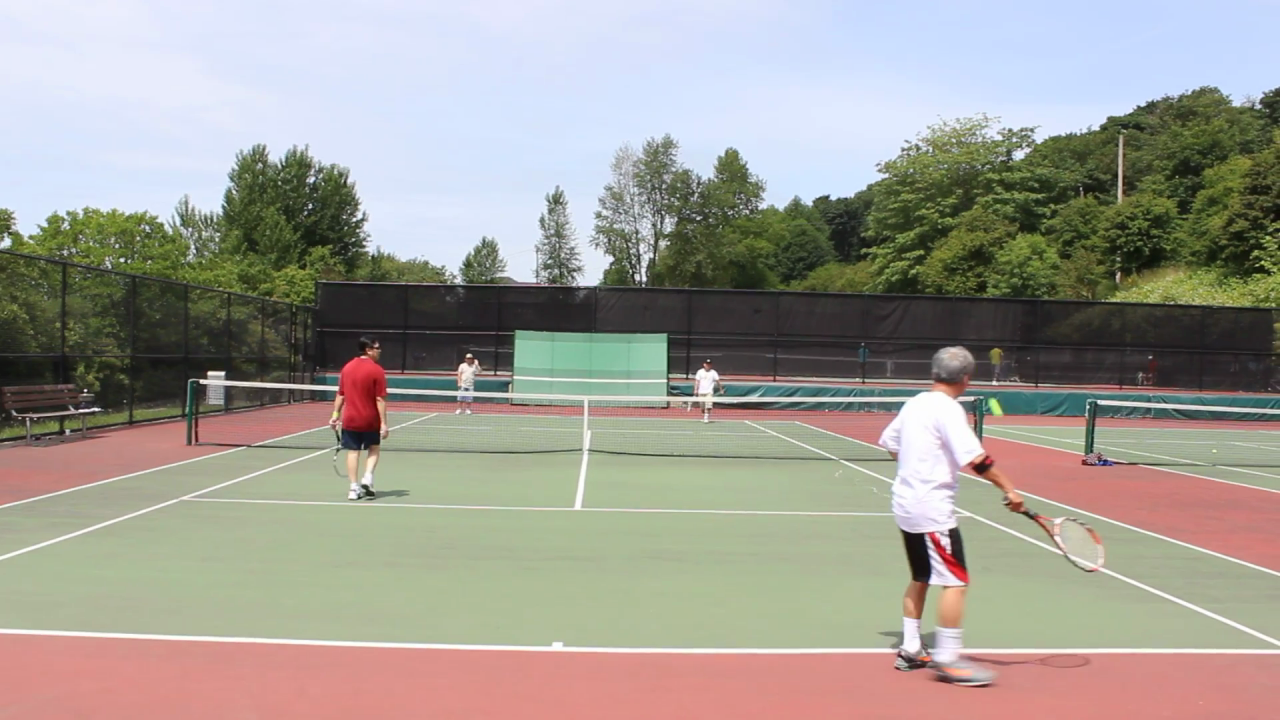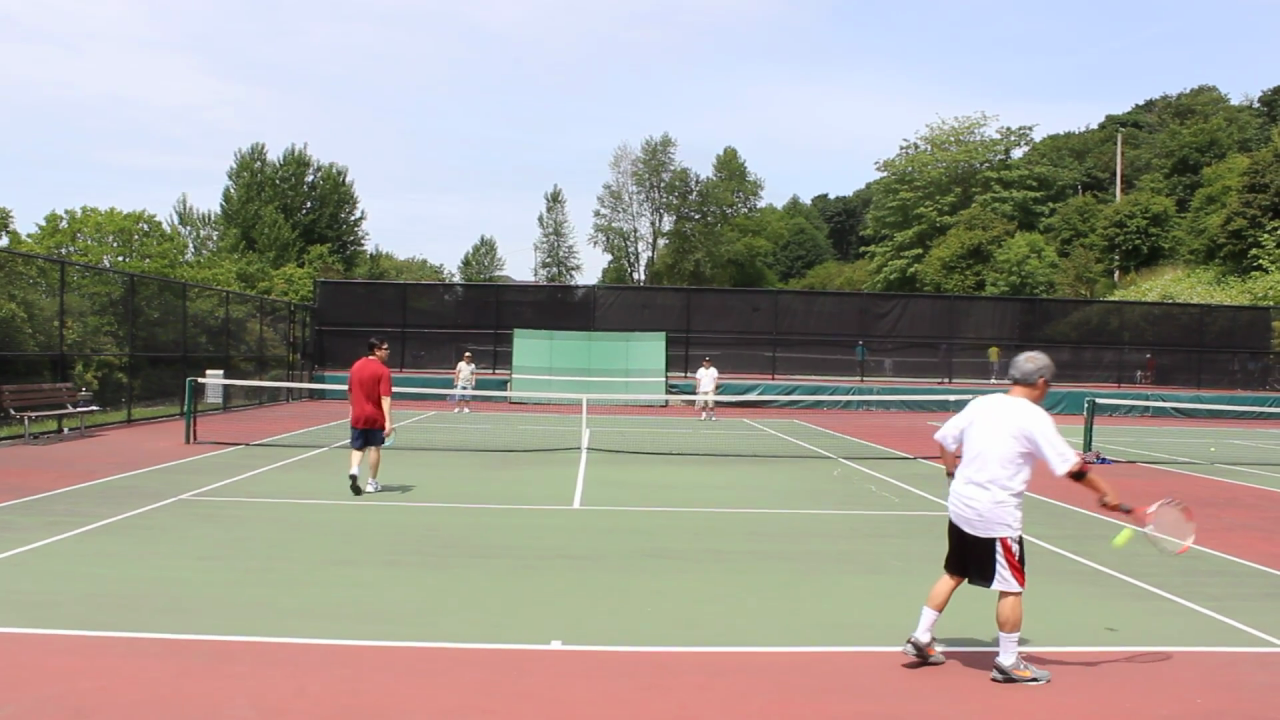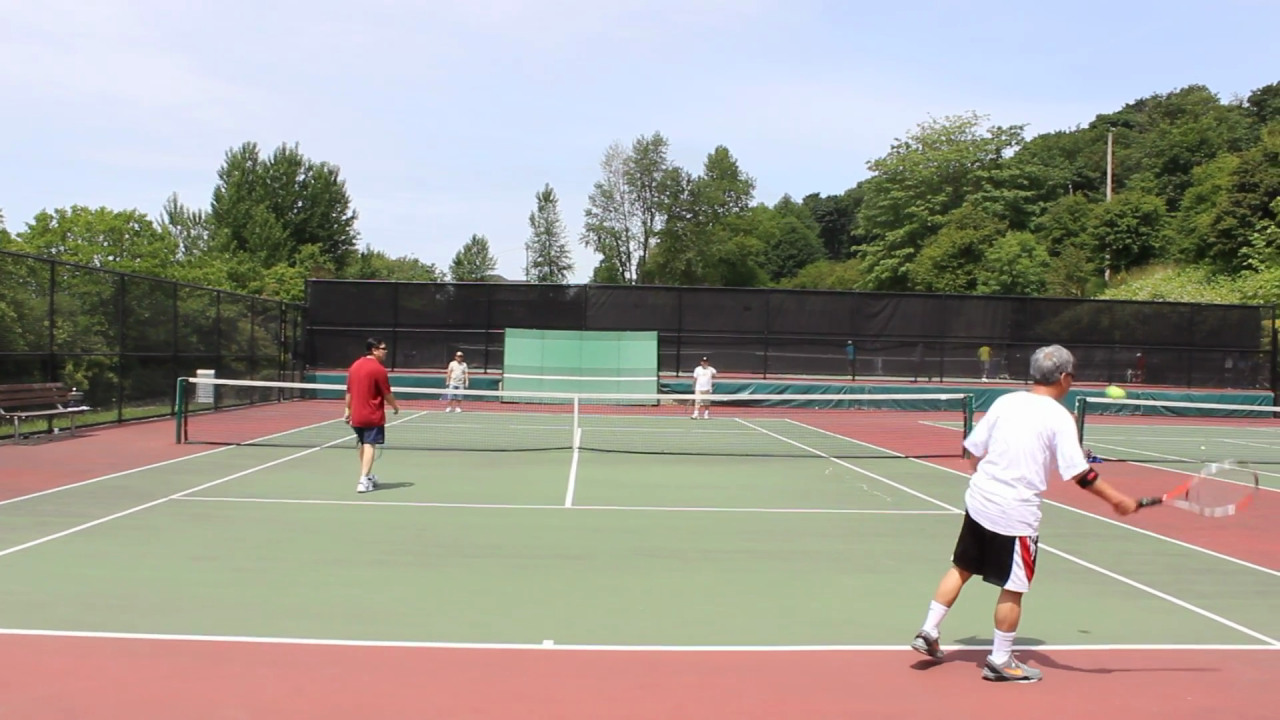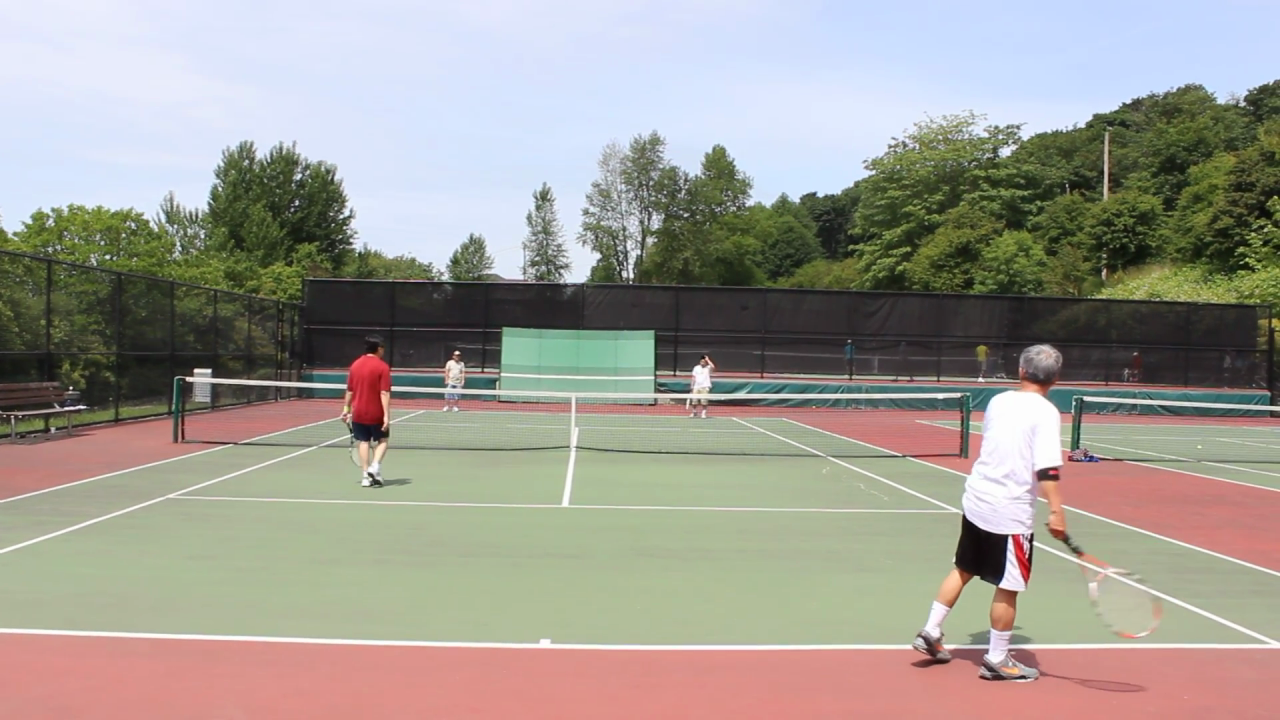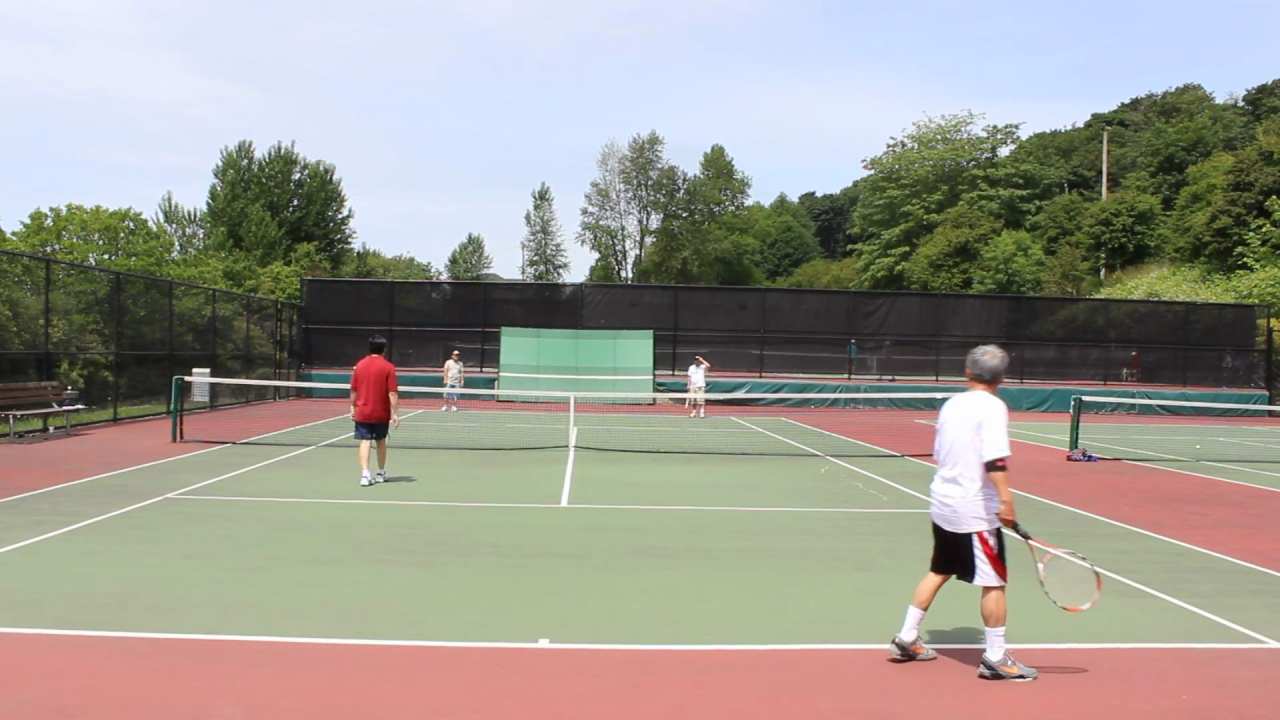
dt=0.4s
person 1, frame 1
left shoulder: (914, 404)
right shoulder: (948, 409)
left elbow: (889, 442)
right elbow: (974, 457)
right wrist: (1008, 488)
left hip: (907, 504)
right hip: (931, 509)
left knee: (921, 579)
right knee: (954, 583)
left ankle: (911, 649)
right ankle: (948, 659)
person 1, frame 2
left shoulder: (980, 404)
right shoulder: (1034, 418)
left elbow: (943, 440)
right elbow: (1070, 464)
left wrist: (954, 476)
right wrist: (1104, 490)
left hip: (961, 505)
right hip: (996, 514)
left knee: (954, 575)
right knee: (1010, 588)
left ankle: (921, 639)
right ankle: (1008, 663)
person 1, frame 3
left shoulder: (1005, 401)
right shoulder: (1059, 417)
left elbow: (974, 447)
right elbow: (1077, 472)
right wrist: (1116, 499)
left hip: (979, 499)
right hip: (1016, 512)
left knee: (961, 568)
right knee: (1013, 587)
left ankle: (928, 633)
right ankle: (1000, 661)
person 1, frame 4
left shoulder: (998, 401)
right shoulder: (1046, 412)
right elbow: (1047, 468)
right wrist: (1056, 511)
left hip: (976, 500)
right hip: (1010, 510)
left knee: (963, 569)
right knee: (1009, 587)
left ankle: (931, 632)
right ankle: (997, 660)
person 1, frame 5
left shoulder: (951, 405)
right shoulder: (993, 407)
right elbow: (994, 458)
right wrist: (1005, 500)
left hip: (943, 503)
right hip: (975, 511)
left knee: (939, 572)
right knee: (993, 583)
left ankle: (906, 639)
right ankle: (996, 659)
